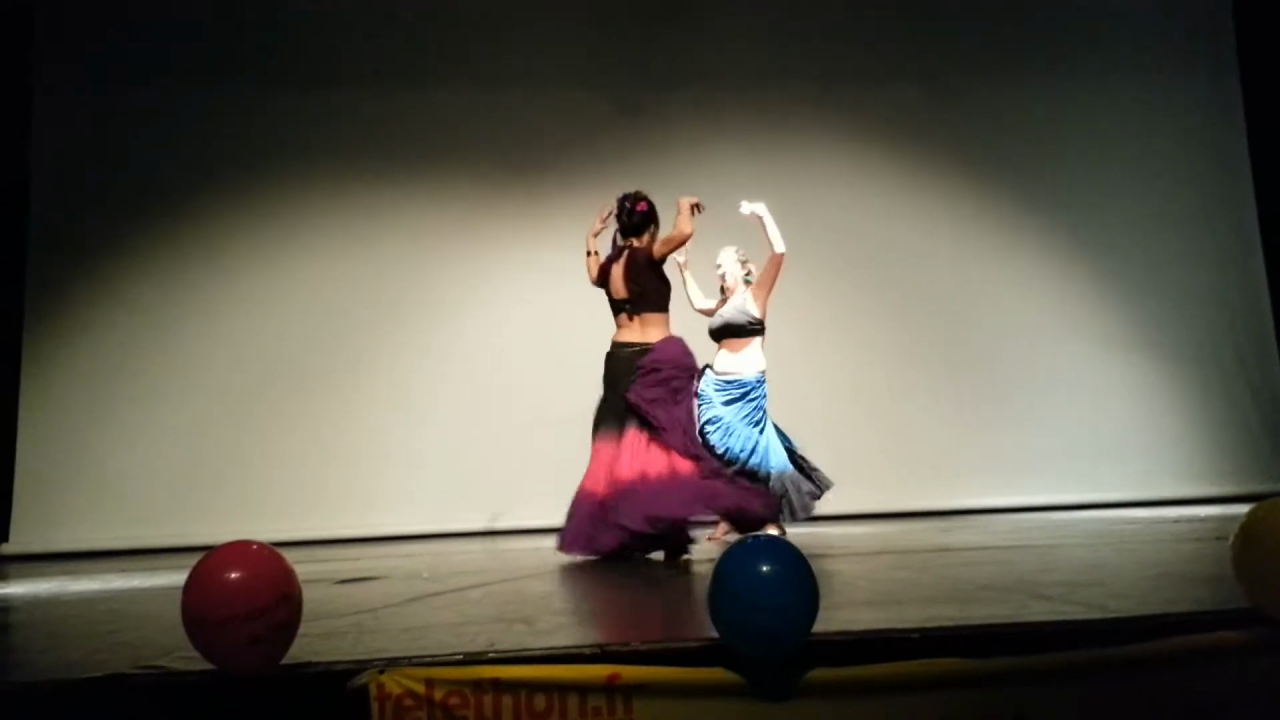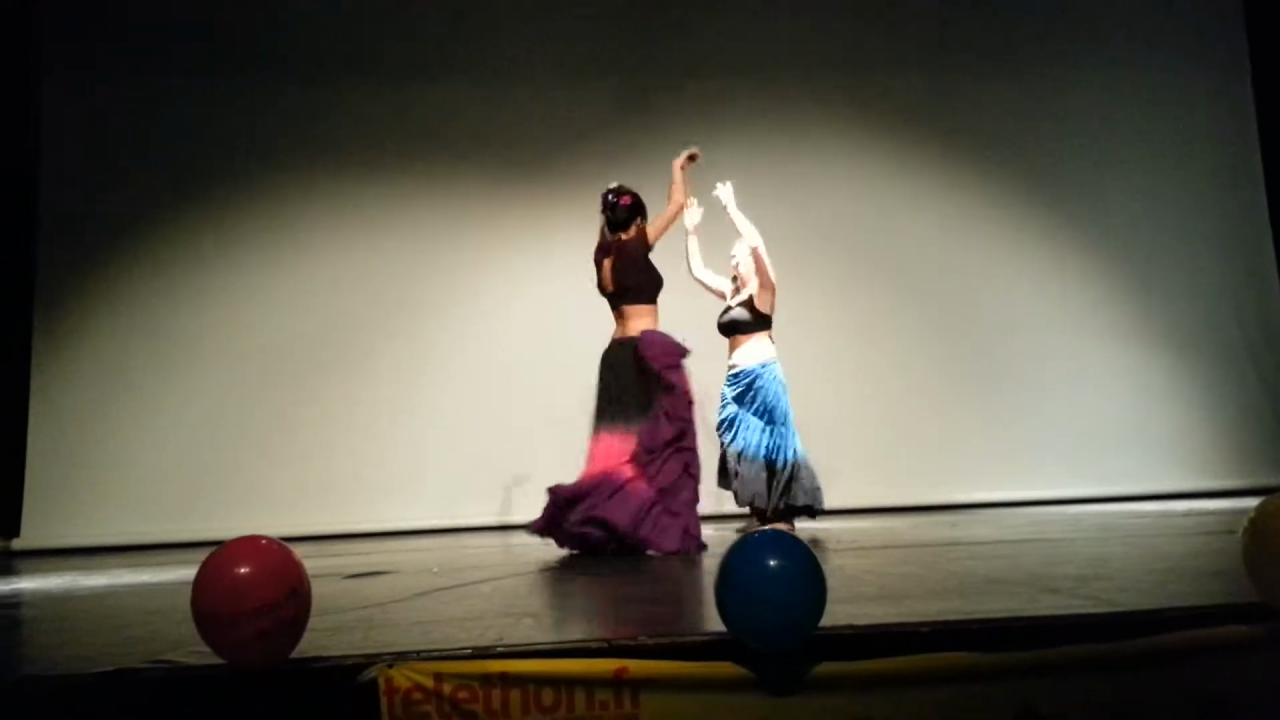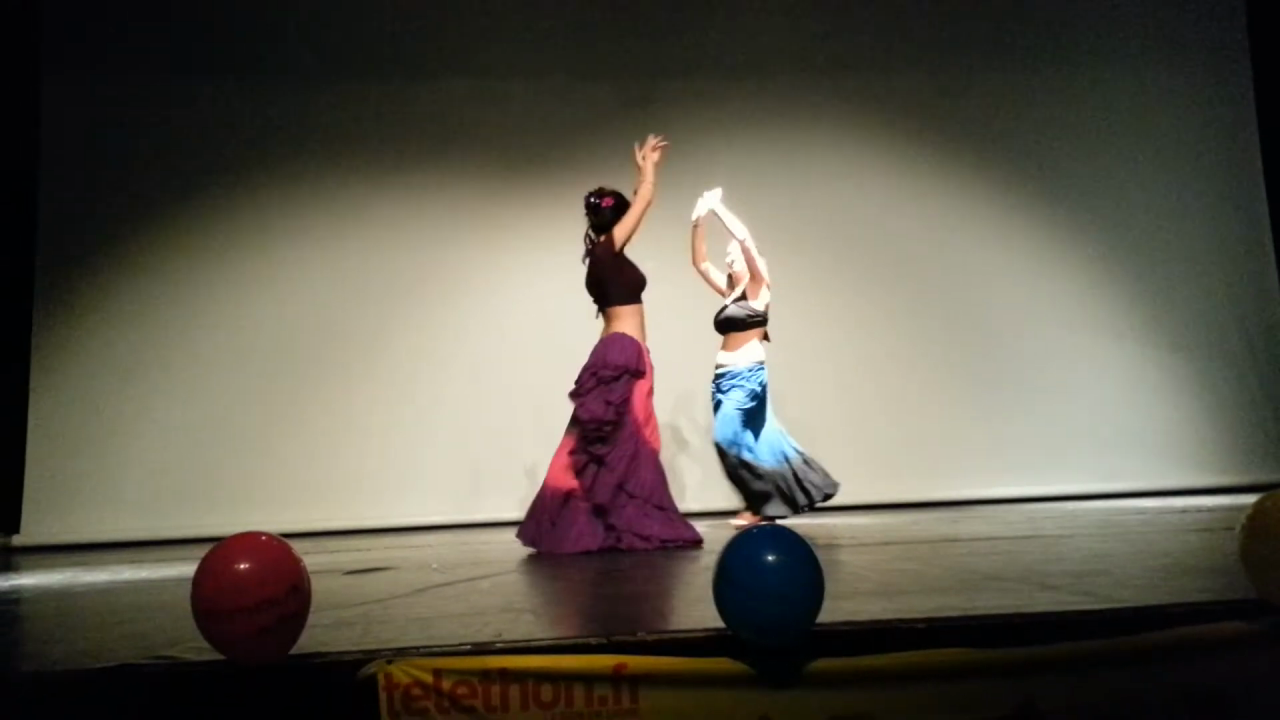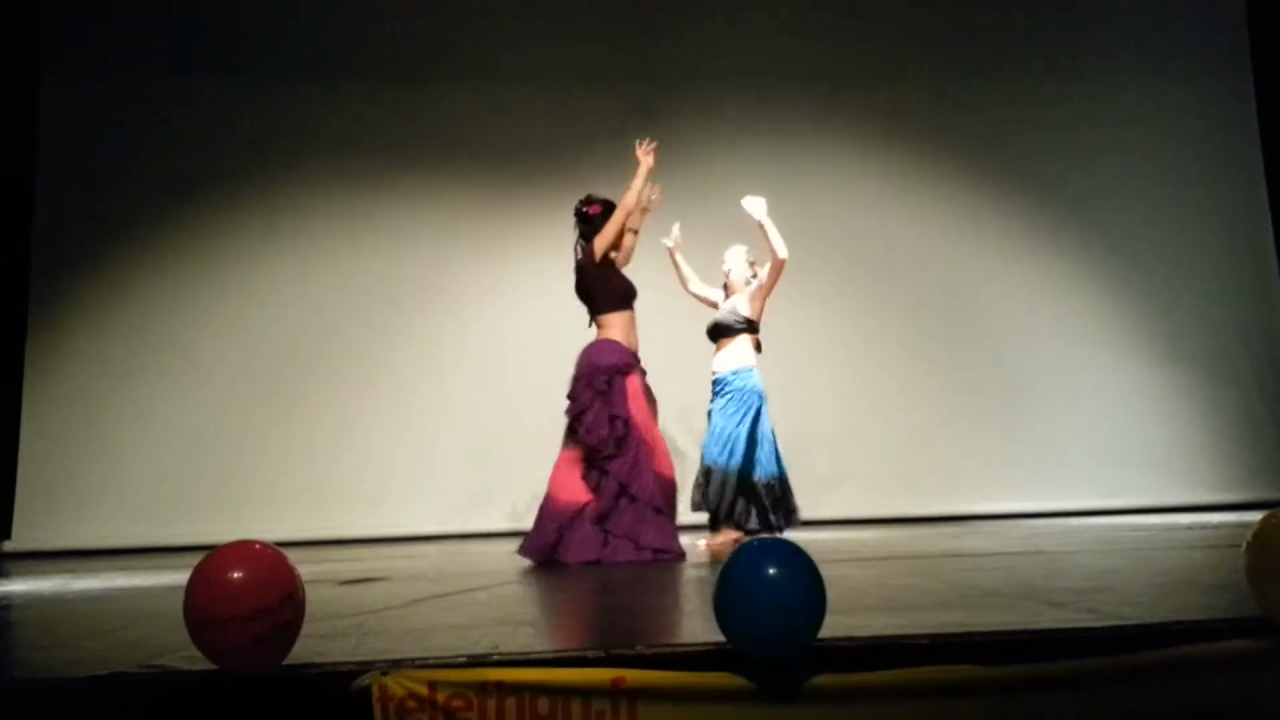
dt=0.3s
person 1, frame 1
left shoulder: (609, 266)
right shoulder: (645, 258)
left elbow: (592, 273)
right elbow: (684, 231)
left wrist: (592, 237)
right wrist: (685, 207)
left hip: (618, 361)
right hip: (657, 361)
left knee: (620, 448)
right knee: (666, 443)
left ankle: (616, 537)
right ankle: (669, 537)
person 1, frame 2
left shoulder: (605, 254)
right shoulder: (634, 249)
right elbow: (677, 204)
left wrist: (610, 208)
right wrist: (678, 167)
left hip: (617, 356)
right hip: (645, 354)
left knee: (624, 442)
right knee: (656, 442)
left ankle: (616, 529)
right ankle: (665, 532)
person 1, frame 3
left shoulder: (605, 255)
right shoulder: (607, 251)
left elbow: (633, 207)
right elbow: (641, 202)
left wrist: (643, 170)
right wrist: (648, 164)
left hip: (615, 354)
right hip: (622, 355)
left knee: (611, 445)
right knee: (623, 444)
left ankle: (583, 529)
right ankle: (627, 530)
person 1, frame 4
left shoulder: (604, 265)
right shoulder: (591, 260)
left elbow: (625, 253)
right elbow: (624, 208)
left wrist: (641, 216)
right wrist: (644, 167)
left hip: (619, 365)
right hip: (609, 363)
left knee: (625, 454)
right knee: (619, 453)
left ankle: (593, 540)
right ankle: (611, 542)
person 2, frame 1
left shoulder: (755, 295)
right shoulder: (722, 304)
left elbow: (778, 253)
right elbow: (698, 302)
left wrist: (763, 214)
right wrist: (683, 267)
left hip: (749, 388)
right hip: (716, 387)
left knee: (755, 449)
right knee: (721, 449)
left ankle: (776, 519)
person 2, frame 2
left shoulder: (763, 289)
right shoulder: (732, 292)
left elbow: (758, 244)
right elbow: (698, 271)
left wrist: (730, 207)
right wrist: (692, 231)
left hip: (761, 376)
right hip: (735, 381)
left knee: (769, 442)
right knee: (741, 445)
left ankle: (783, 515)
right ankle: (759, 512)
person 2, frame 3
left shoulder: (758, 287)
right shoulder: (730, 290)
left elbow: (746, 241)
right elbow: (700, 263)
left wrist: (719, 208)
right wrist: (699, 222)
left hip: (747, 377)
right hip: (726, 380)
left knee: (732, 439)
right knee: (746, 442)
left ankle: (760, 505)
right ankle: (760, 506)
person 2, frame 4
left shoulder: (754, 296)
right shoulder: (724, 299)
left elbow: (780, 257)
right elbow: (691, 284)
left wrist: (762, 218)
right wrist: (674, 251)
left hip: (740, 382)
right hip: (726, 384)
left knee: (727, 449)
right knee: (734, 450)
left ankle: (731, 525)
right ankle: (742, 522)
